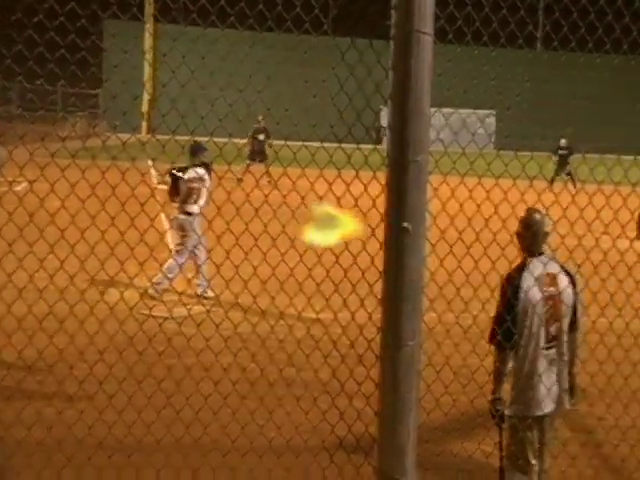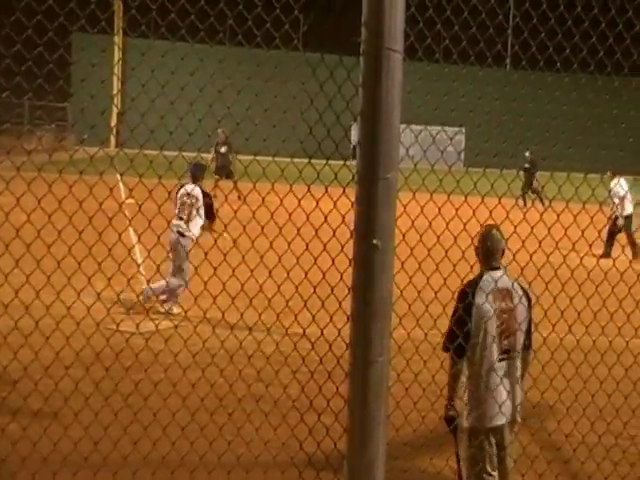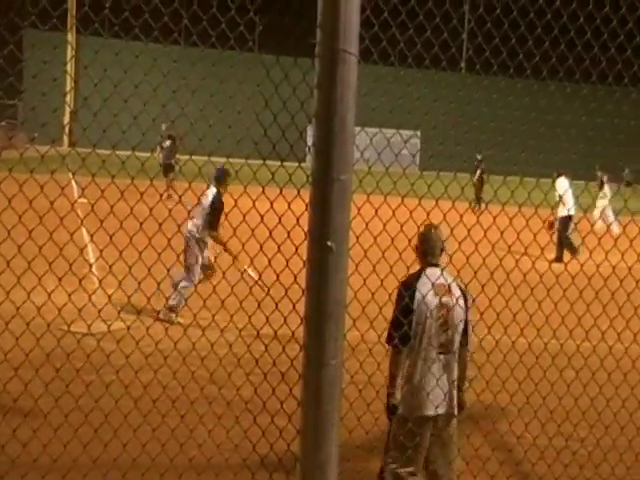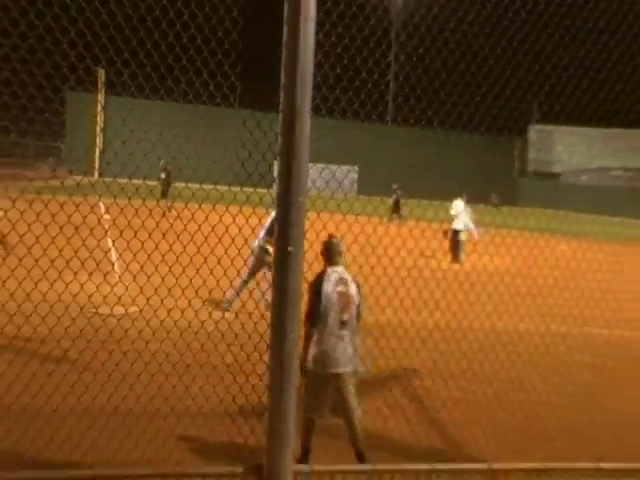
dt=0.4s
person 1, frame 1
left shoulder: (517, 279)
right shoulder: (565, 276)
left elbow: (504, 343)
right elbow: (572, 332)
left wrist: (496, 393)
right wrist: (570, 374)
left hip: (528, 386)
right hip: (556, 384)
right knee: (538, 457)
person 1, frame 2
left shoulder: (472, 291)
right shoulder: (521, 292)
left elbow: (459, 353)
right elbow: (526, 349)
left wrist: (451, 401)
left hip: (482, 399)
right hip: (510, 398)
person 1, frame 3
left shoulder: (412, 286)
right shoulder: (458, 289)
left elbow: (399, 345)
right elbow: (463, 347)
left wrist: (392, 391)
right wrist: (460, 390)
left hip: (417, 393)
right hip: (448, 395)
person 1, frame 4
left shoulder: (320, 281)
right shoulder: (352, 282)
left elbow: (312, 324)
left wrist: (305, 357)
left hip: (324, 356)
right hip: (347, 355)
left knee: (311, 409)
right knee: (349, 408)
left ankle: (305, 455)
person 2, frame 1
left shoulder: (180, 173)
right shoulder: (205, 171)
left elbow: (173, 198)
left wrist: (174, 177)
left hip: (181, 216)
right hip: (192, 218)
left knee: (199, 250)
right knee: (181, 255)
left ankle: (202, 287)
right ankle: (157, 286)
person 2, frame 2
left shoulder: (182, 190)
right shoulder: (205, 195)
right elbow: (210, 221)
right wrist: (208, 225)
left hip: (175, 233)
right hip: (184, 237)
left knee: (180, 273)
right knee: (180, 277)
left ankle: (168, 301)
right ankle: (150, 292)
person 2, frame 3
left shoulder: (208, 192)
right shoulder: (217, 202)
right elbow: (212, 232)
right wrist: (226, 248)
left hip: (193, 234)
right hip: (197, 239)
left knee: (208, 269)
right knee: (191, 278)
left ankle: (179, 285)
right ankle: (169, 312)
person 2, frame 4
left shoulder: (274, 215)
right shoulder: (276, 218)
right elbow: (268, 238)
left hip: (261, 249)
right hip: (264, 250)
left knee: (247, 278)
